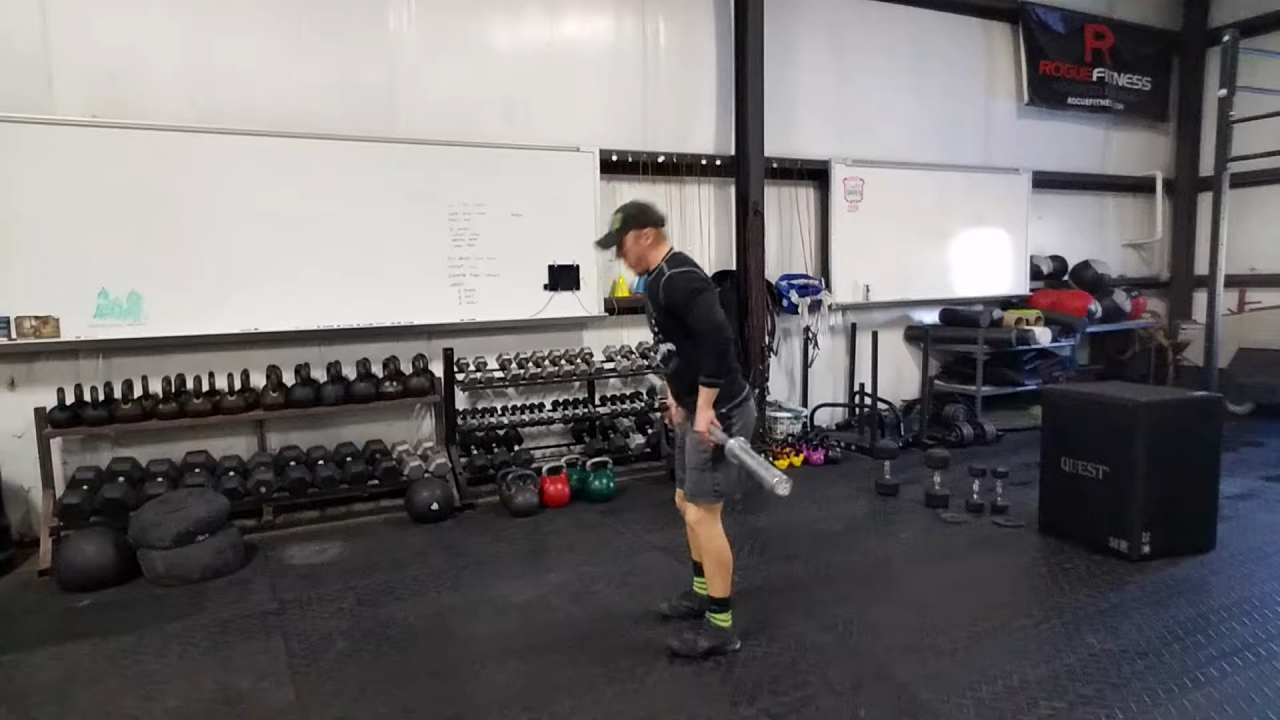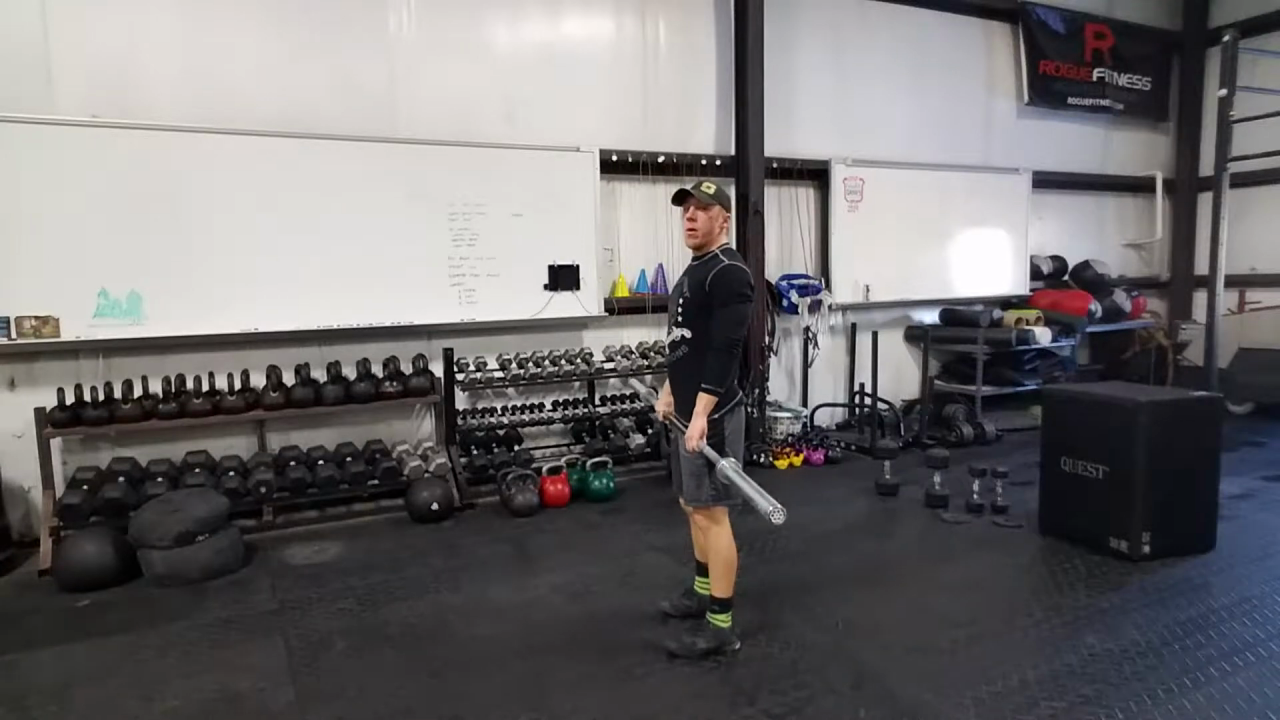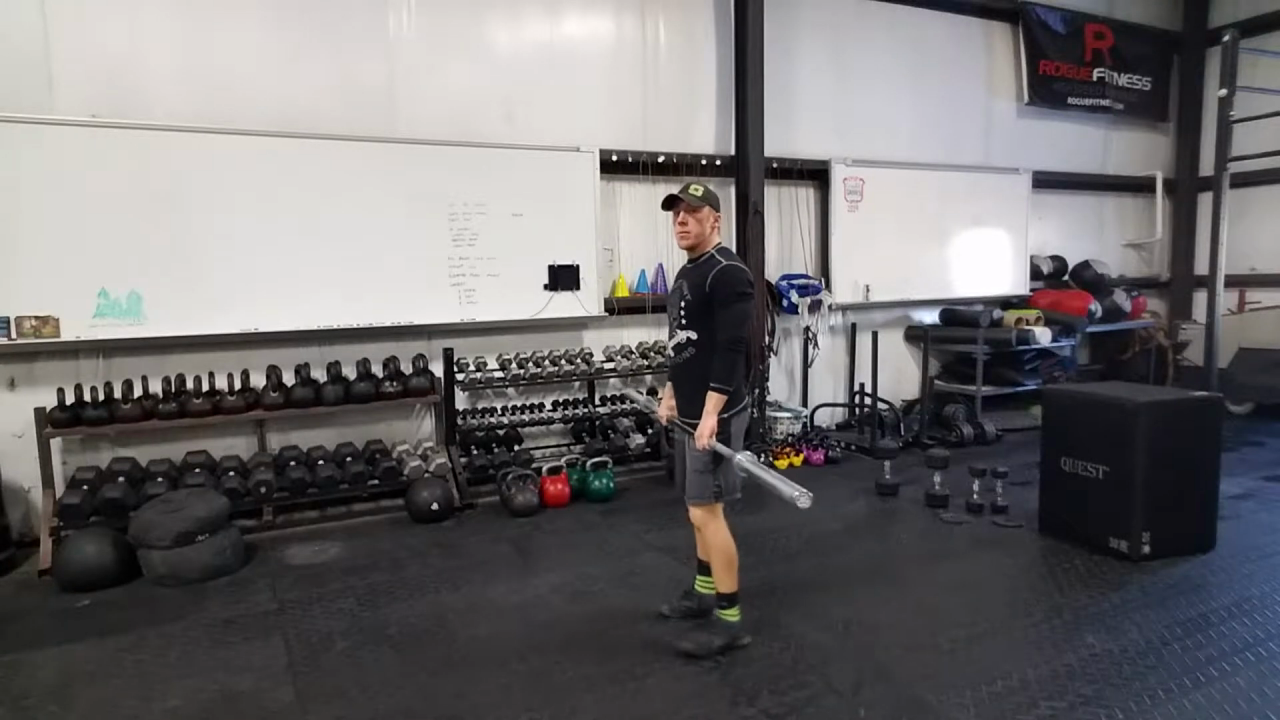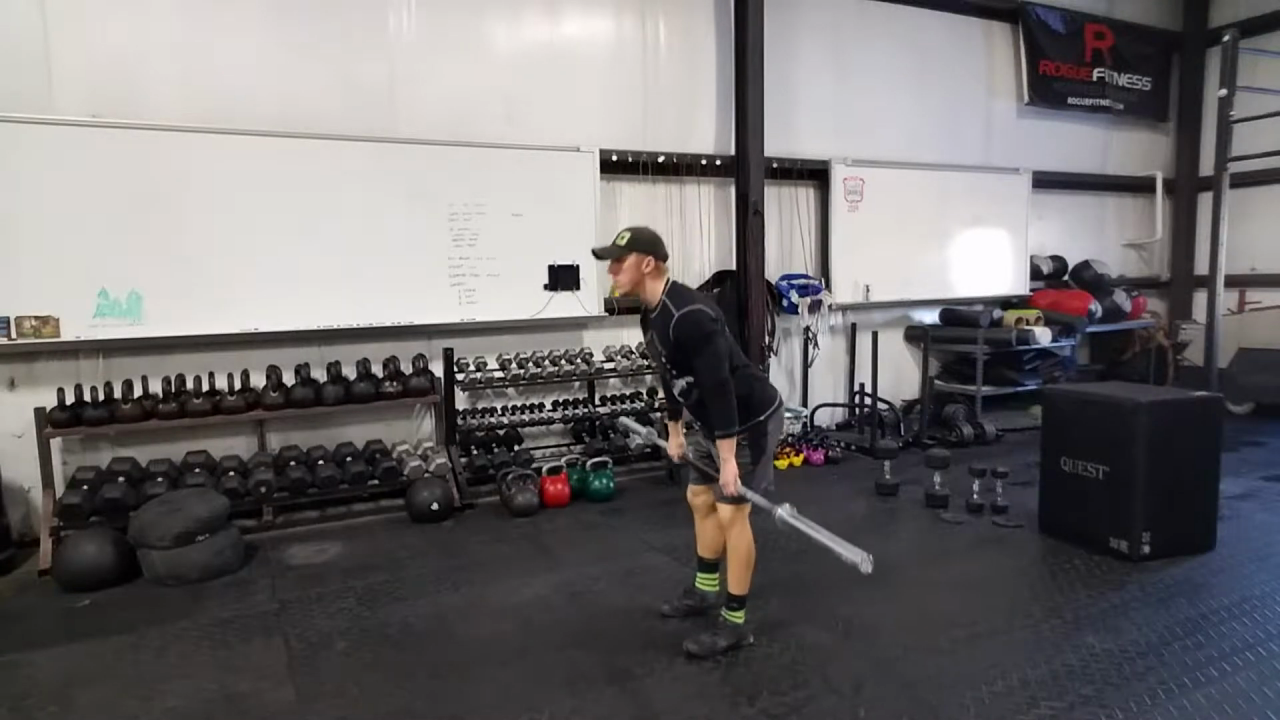
dt=1s
person 1, frame 1
left shoulder: (679, 279)
right shoulder: (659, 279)
left elbow: (719, 337)
left wrist: (706, 406)
right wrist: (675, 394)
left hip: (721, 411)
right hip: (696, 408)
left knee: (702, 514)
right knee: (686, 502)
left ankle: (720, 625)
right ankle: (702, 592)
person 1, frame 2
left shoulder: (728, 273)
right shoulder: (695, 270)
left elbow: (725, 351)
left wrist: (702, 415)
right wrist: (669, 391)
left hip: (712, 413)
right hip: (687, 408)
left knee: (711, 514)
right knee: (692, 506)
left ankle: (720, 625)
right ankle: (702, 592)
person 1, frame 3
left shoulder: (727, 273)
right shoulder: (686, 273)
left elbow: (731, 350)
left wrist: (712, 413)
right wrist: (670, 395)
left hip: (717, 414)
right hip: (689, 411)
left knee: (705, 511)
right knee: (698, 508)
left ankle: (729, 619)
right ankle: (703, 592)
person 1, frame 4
left shoulder: (689, 315)
right shoulder: (652, 314)
left elbow: (719, 386)
right elbow: (671, 377)
left wrist: (728, 459)
right wrist: (674, 431)
left hip: (751, 418)
right hip: (714, 421)
left knee: (731, 512)
right knee: (700, 500)
left ankle: (734, 623)
right ankle: (705, 592)
